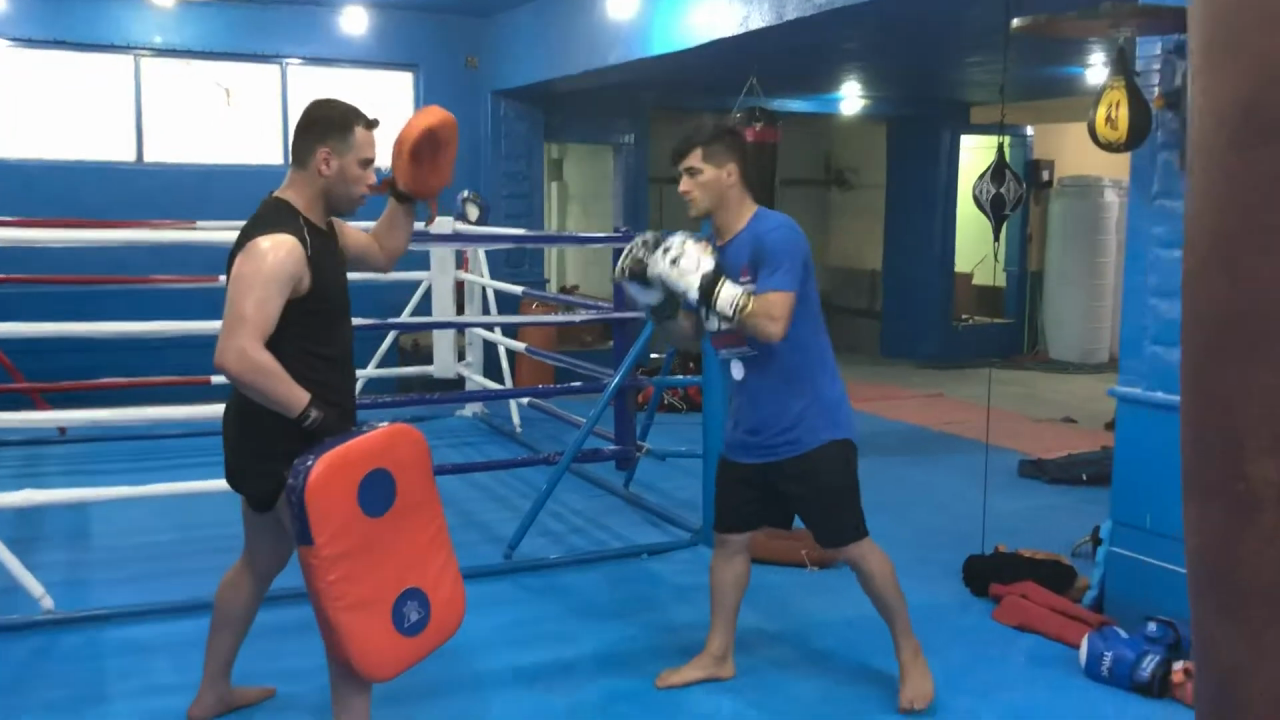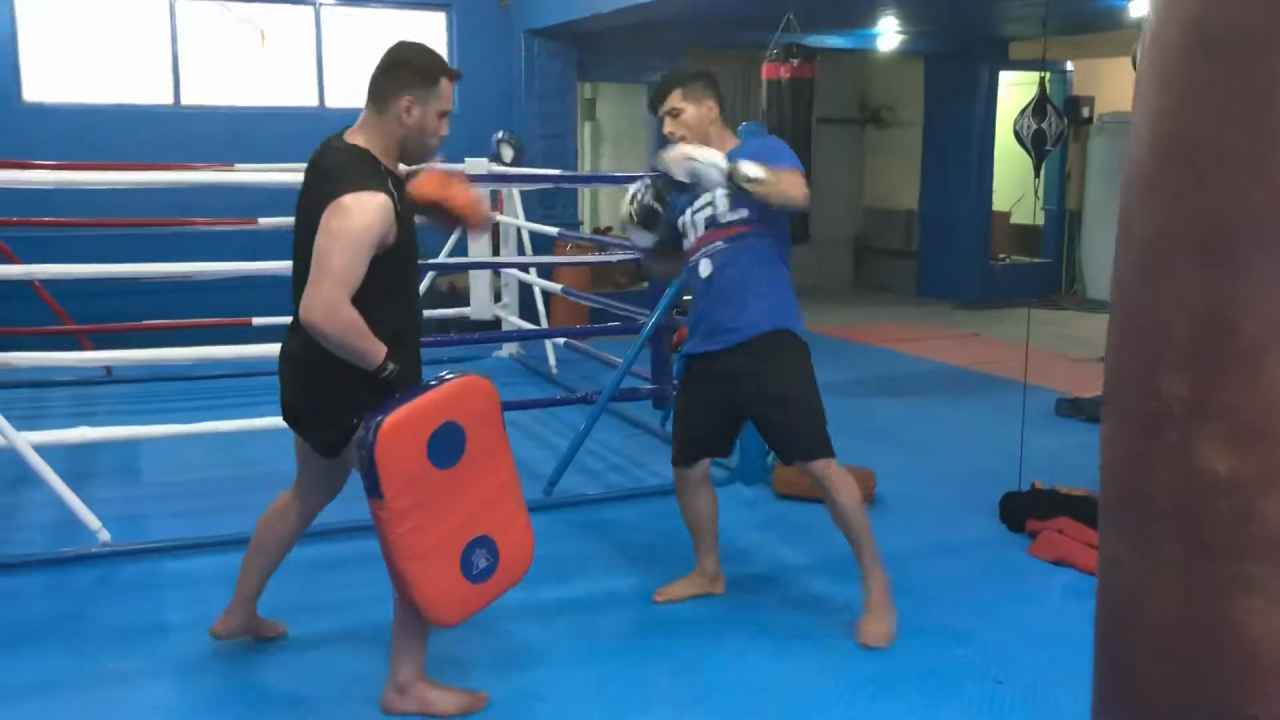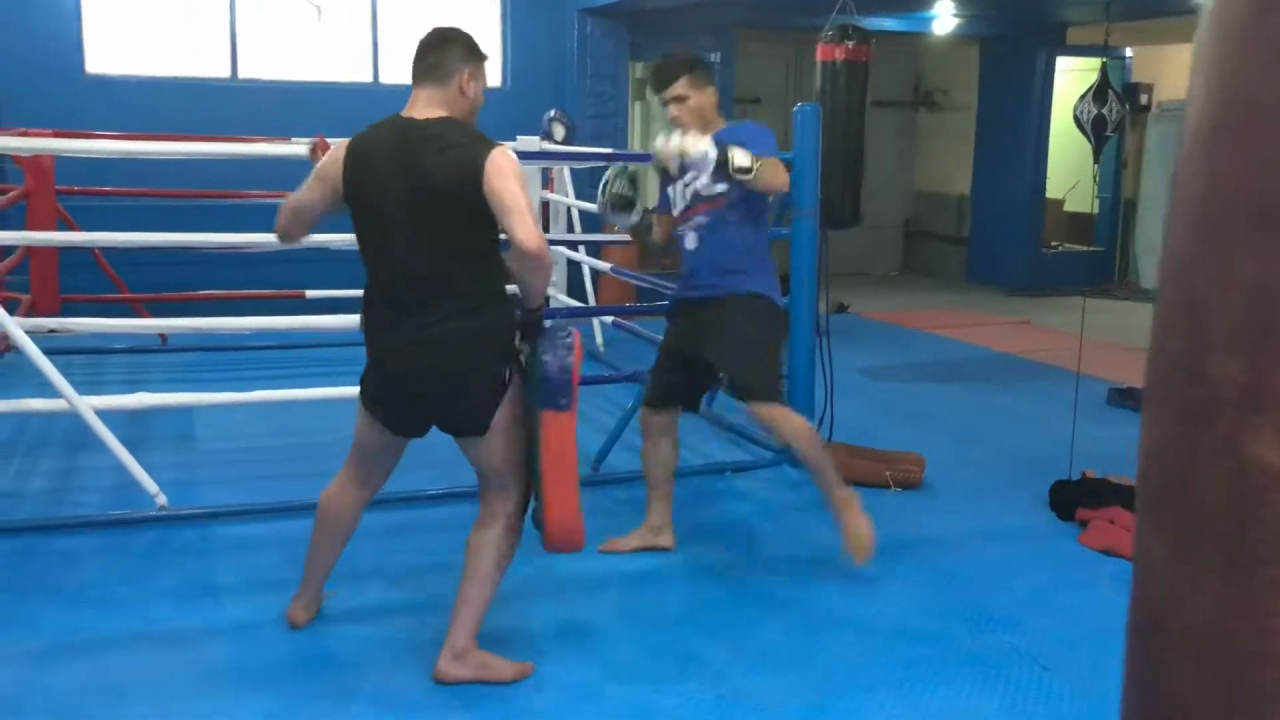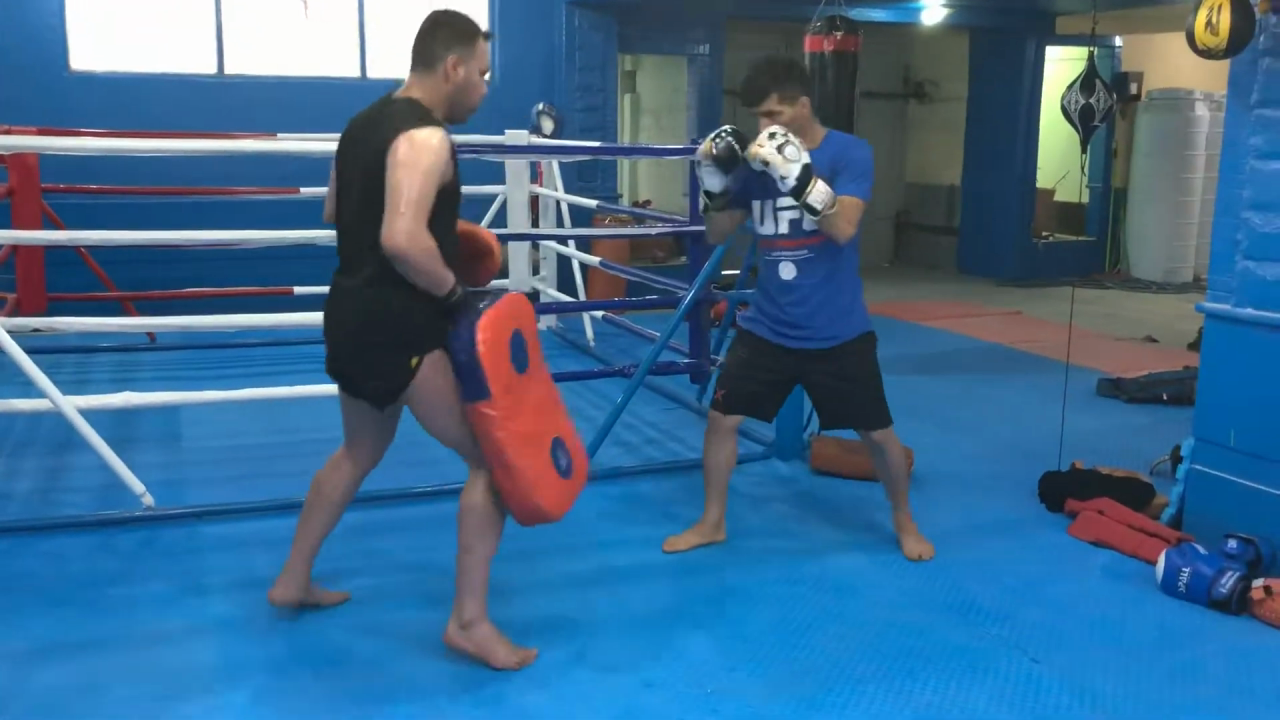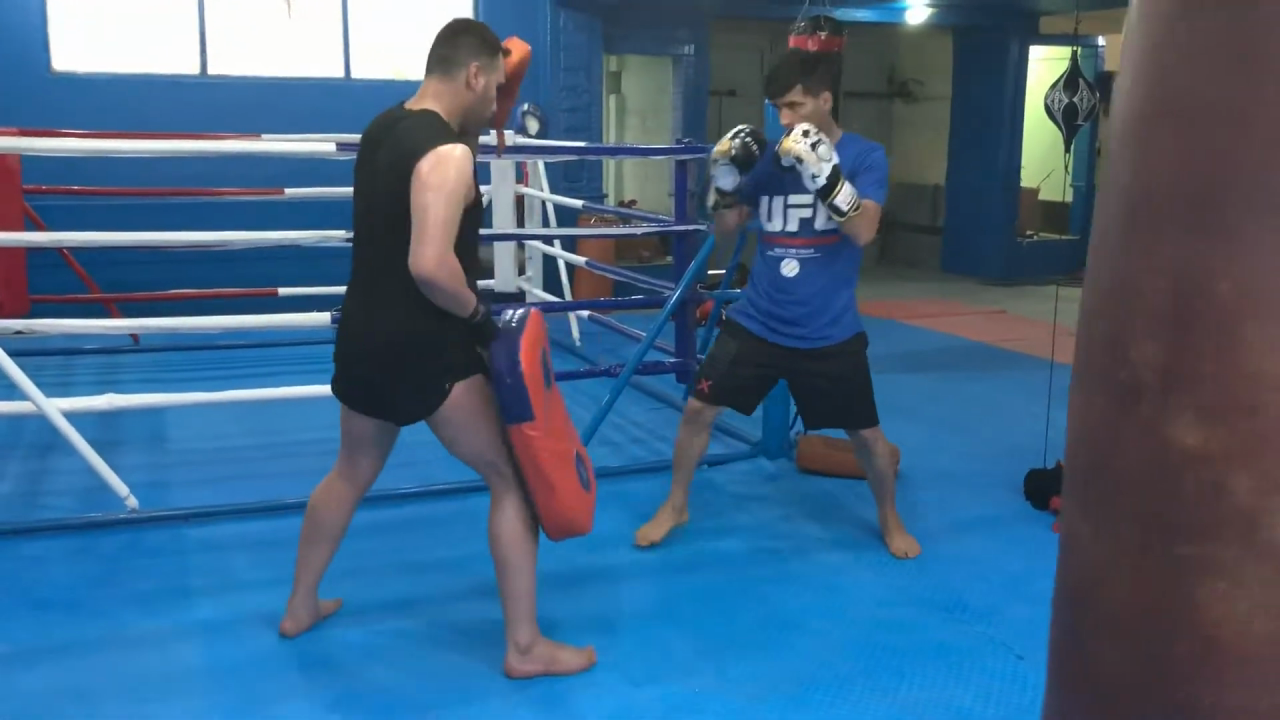
dt=1s
person 1, frame 1
left shoulder: (315, 226)
right shoulder: (277, 244)
left elbow: (382, 254)
right elbow: (237, 354)
left wrist: (407, 194)
right wrist: (314, 414)
left hip: (277, 440)
right hip: (288, 445)
left knee: (260, 561)
person 1, frame 2
left shoulder: (339, 152)
right shoulder: (366, 199)
right elbow: (324, 310)
left wrist: (420, 196)
right wrist: (391, 367)
left hip: (309, 375)
right hip: (354, 383)
left knee: (306, 494)
left ankle: (237, 617)
person 1, frame 3
left shoulder: (355, 150)
right shoulder: (490, 155)
left elbow: (287, 230)
right elbow: (532, 247)
left wrist: (323, 172)
right wrist: (534, 307)
left hip: (395, 352)
right hip: (478, 354)
left knee: (360, 476)
right knee: (506, 492)
left ankle: (306, 599)
right ankle: (460, 653)
person 1, frame 4
left shoulder: (365, 123)
right shoulder: (425, 138)
right elbow: (401, 239)
right wrist: (454, 293)
left hip: (352, 322)
right hip: (405, 330)
left knee: (360, 451)
left ankle: (292, 583)
right ankle: (469, 620)
person 1, frame 5
left shoulder: (383, 129)
right shoulder: (446, 153)
right elbow: (431, 265)
left wrist: (481, 121)
right wrist: (479, 313)
left hip: (365, 336)
right hip: (428, 349)
left knee: (352, 471)
right knee: (511, 479)
left ankle: (300, 606)
right ankle: (525, 646)
person 2, frame 1
left shoulder: (778, 234)
right shoulder: (701, 245)
left elbow: (771, 325)
right elbow: (690, 334)
left wrist: (704, 279)
right wrist: (657, 296)
left hip: (811, 428)
right hip: (747, 433)
left knee: (852, 544)
right knee: (729, 539)
left ankle: (910, 655)
right ankle: (718, 653)
person 2, frame 2
left shoulder: (762, 152)
right shoulder: (683, 186)
left elbow: (795, 195)
right elbow: (667, 261)
left wrist: (724, 166)
right wrist: (649, 224)
left hip: (768, 336)
right hip: (705, 346)
left knee: (818, 463)
right knee: (689, 465)
left ankle: (873, 585)
right ankle: (709, 571)
person 2, frame 3
left shoulder: (744, 135)
right shoulder: (674, 160)
left elbow: (776, 183)
right elbow: (659, 237)
left wrist: (714, 156)
right wrist: (632, 217)
left hip: (744, 300)
right hip: (693, 305)
left knee: (765, 408)
right knee: (656, 417)
left ankle: (844, 503)
right ankle: (657, 527)
person 2, frame 4
left shoulder: (850, 153)
right shoulder: (758, 160)
left elbow: (845, 230)
right elbow: (717, 235)
left wrist: (798, 173)
right wrist: (713, 183)
left hip: (837, 332)
right hip: (767, 327)
left knee: (878, 434)
right knee: (721, 419)
left ankle: (904, 521)
right ankle: (712, 522)
person 2, frame 5
left shoulder: (865, 156)
right shoulder: (768, 154)
left elbow: (861, 233)
right elbow: (725, 228)
left wrist: (823, 172)
right wrist: (727, 178)
left hip: (829, 333)
right hip: (757, 323)
left knee: (866, 433)
right knee: (699, 410)
left ankle: (891, 520)
right ankle: (675, 506)
